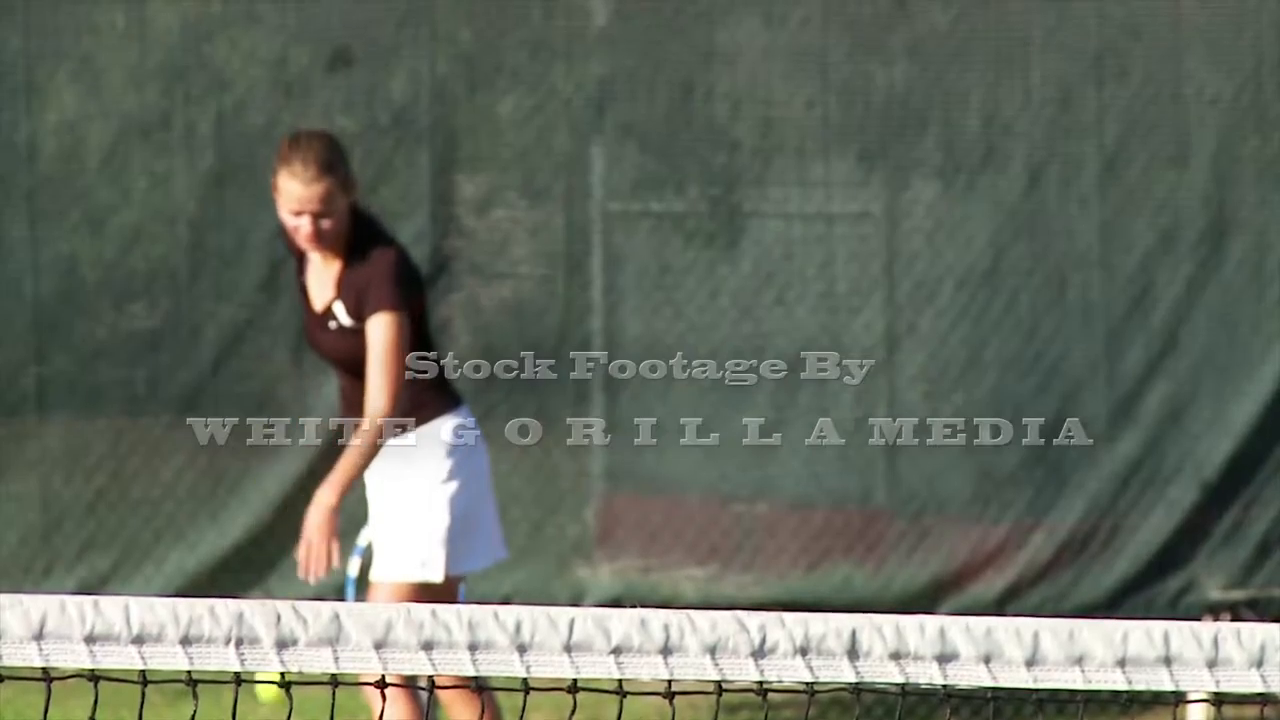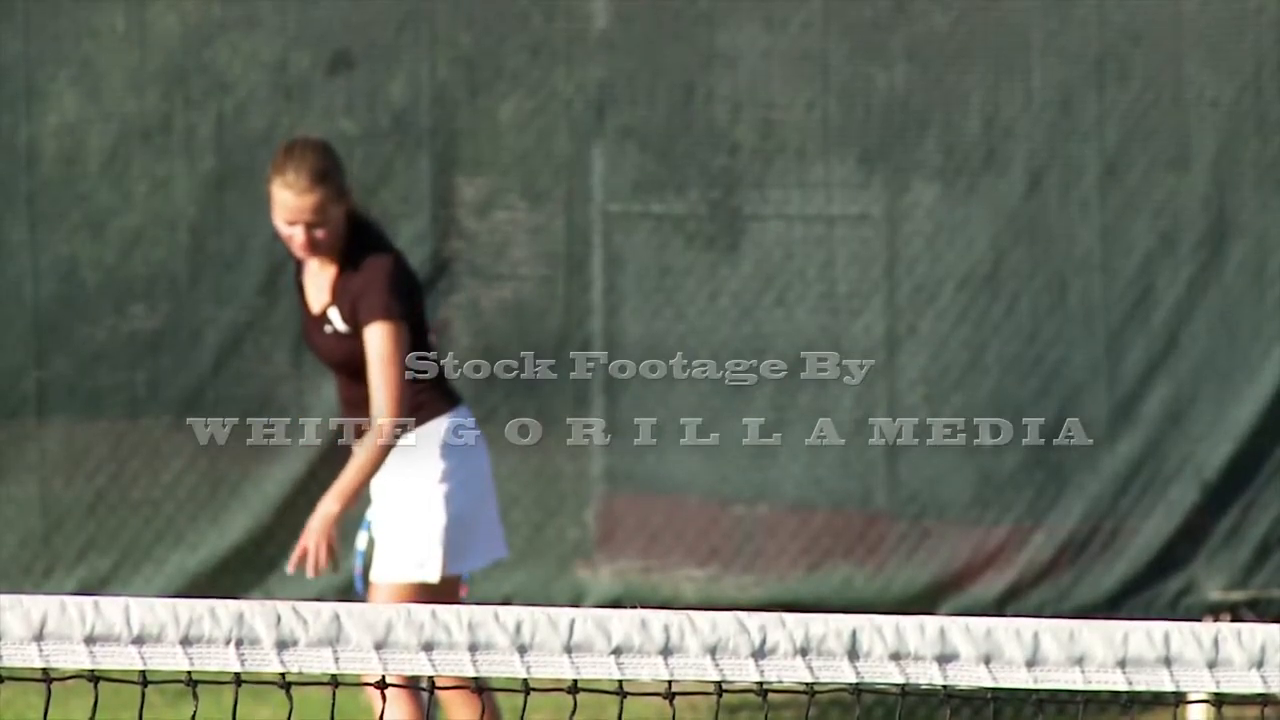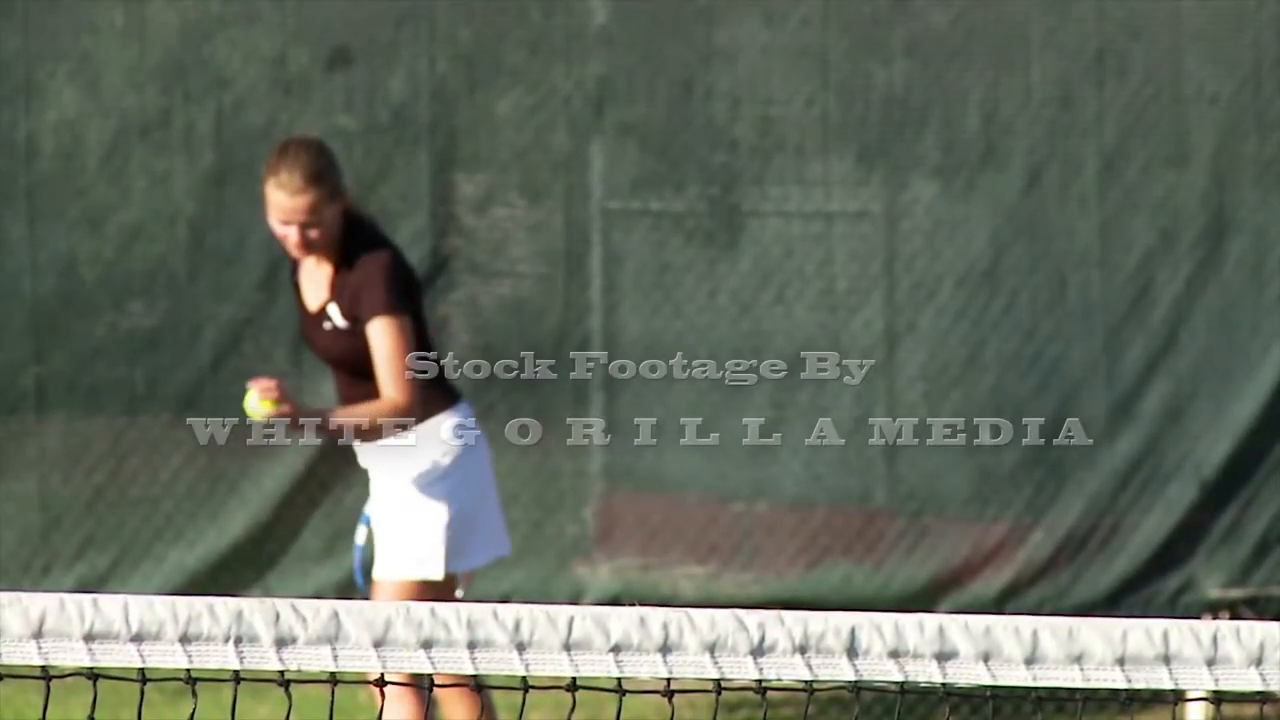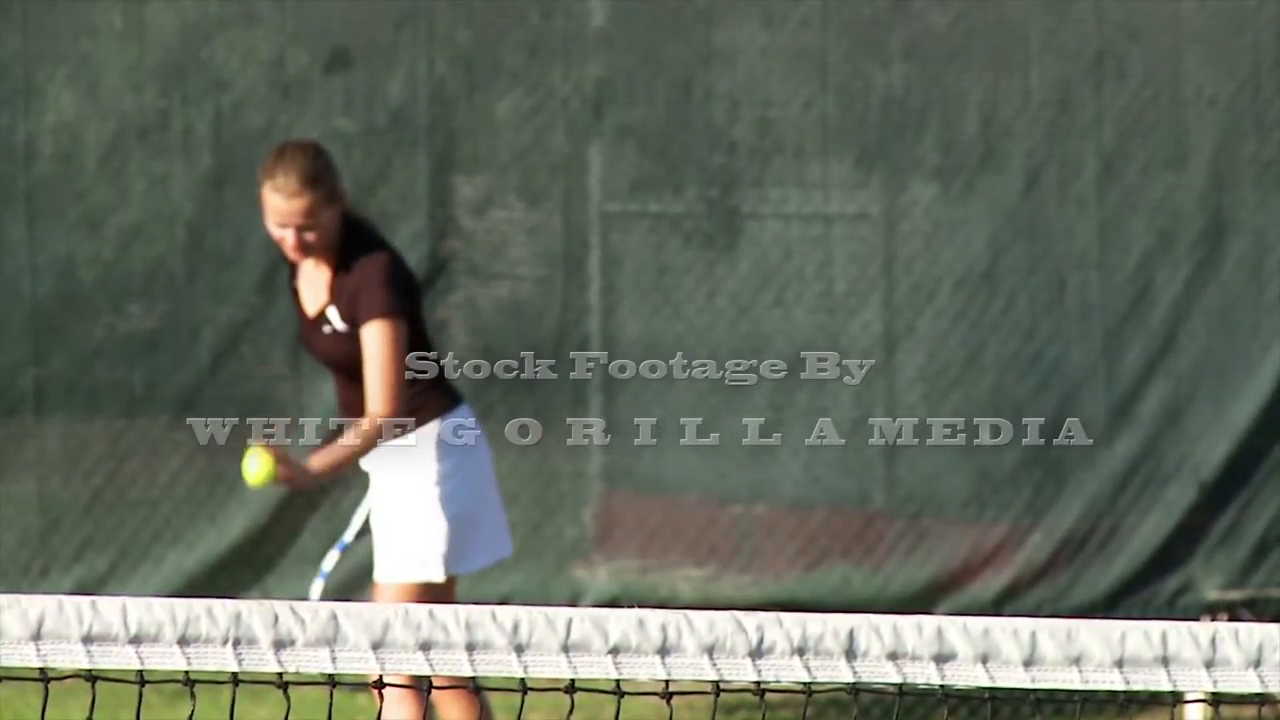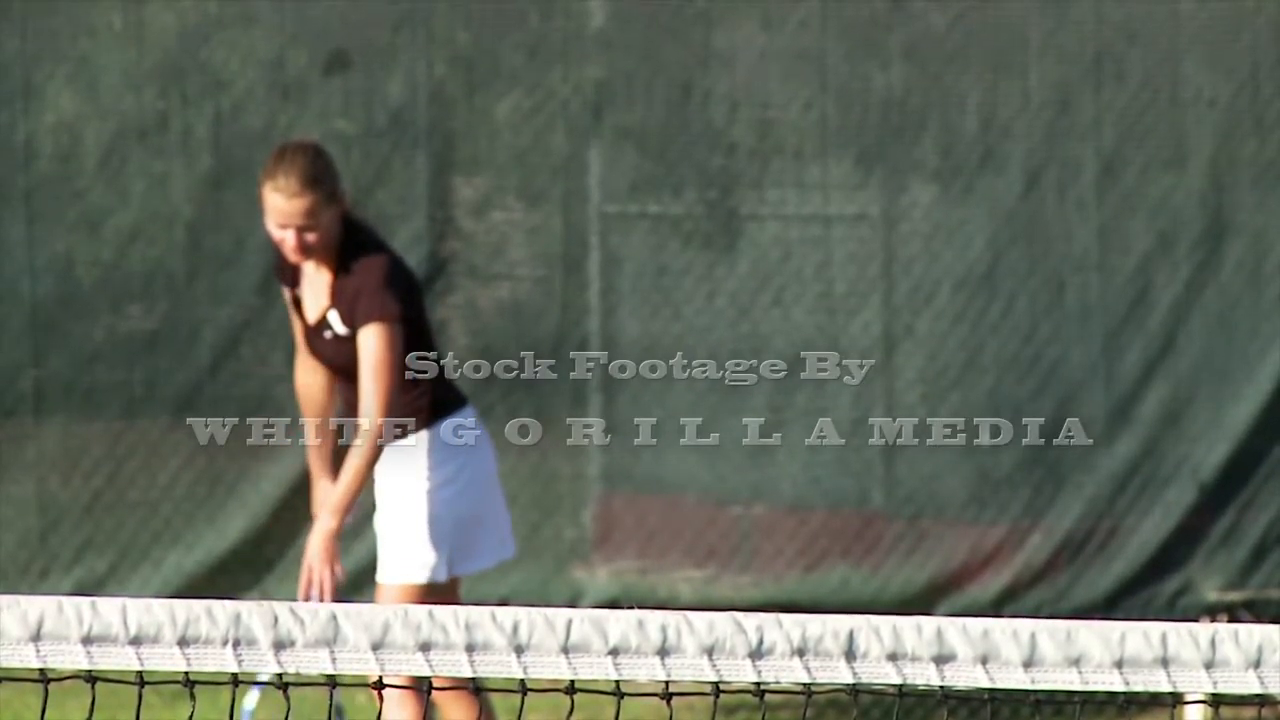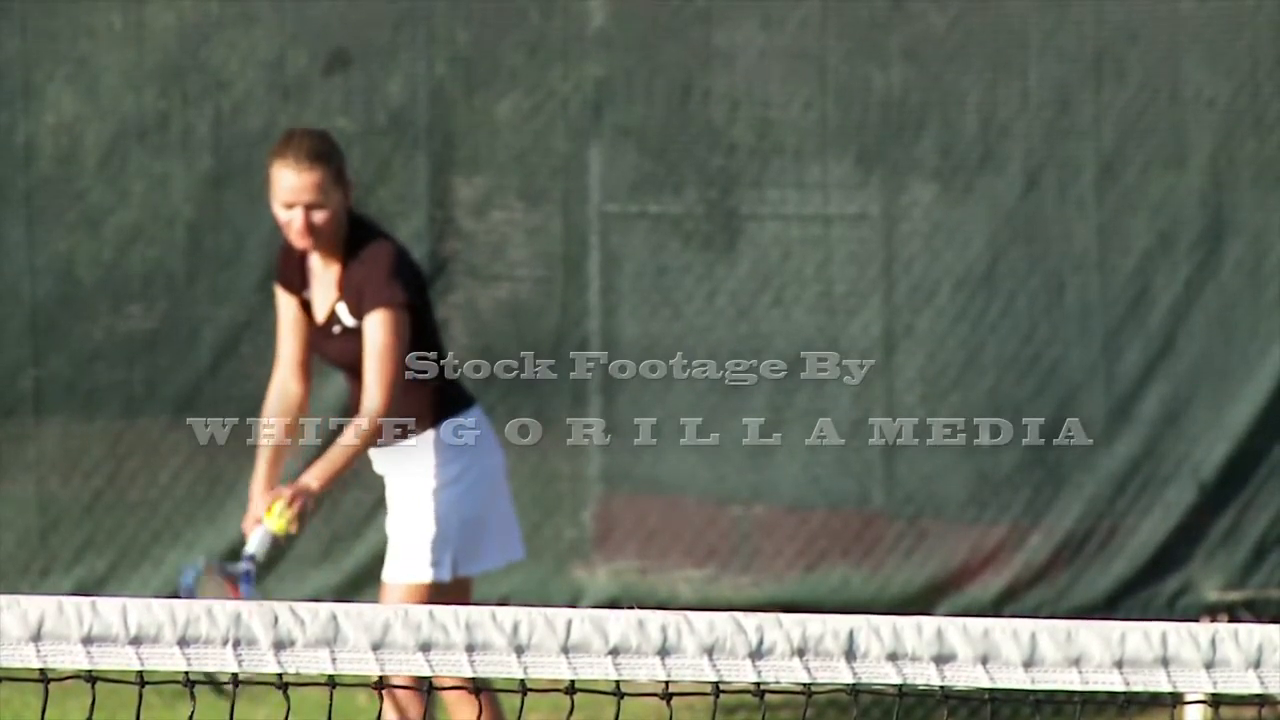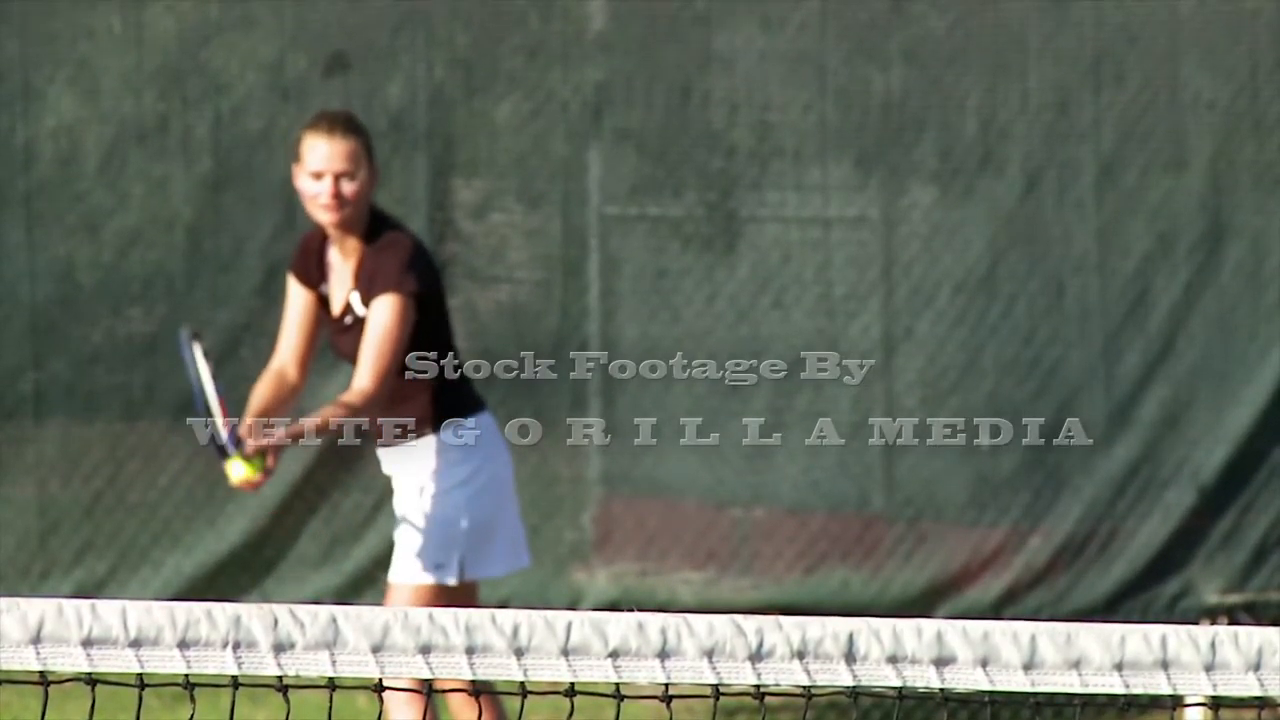
dt=0.4s
person 1, frame 1
left shoulder: (383, 268)
right shoulder: (304, 242)
left elbow: (384, 410)
left wrist: (326, 503)
left hip: (431, 454)
right hip: (392, 457)
person 1, frame 2
left shoulder: (377, 275)
right shoulder: (306, 245)
left elbow: (388, 420)
left wrist: (328, 510)
left hip: (430, 453)
right hip: (398, 457)
person 1, frame 3
left shoulder: (375, 270)
right shoulder: (305, 244)
left elbow: (401, 403)
left wrist: (310, 419)
left hip: (430, 447)
right hip: (391, 454)
person 1, frame 4
left shoulder: (375, 272)
right shoulder: (300, 251)
left elbow: (383, 414)
left wrist: (310, 467)
left hip: (431, 451)
right hip: (392, 457)
person 1, frame 5
left shoulder: (374, 278)
right shoulder: (292, 260)
left elbow: (375, 423)
right elbow: (313, 368)
left wrist: (327, 525)
right wrist: (320, 476)
left hip: (435, 452)
right hip: (398, 456)
person 1, frame 6
left shoulder: (380, 267)
right shoulder: (294, 260)
left elbow: (376, 410)
right elbow: (289, 379)
left wrist: (310, 485)
right wrist: (262, 481)
left hip: (444, 452)
right hip: (405, 457)
person 1, frame 7
left shoulder: (397, 259)
right shoulder: (313, 253)
left elbow: (367, 393)
right elbow: (287, 367)
left wrist: (290, 435)
right wrist: (248, 431)
left hip: (452, 455)
right hip: (416, 460)
